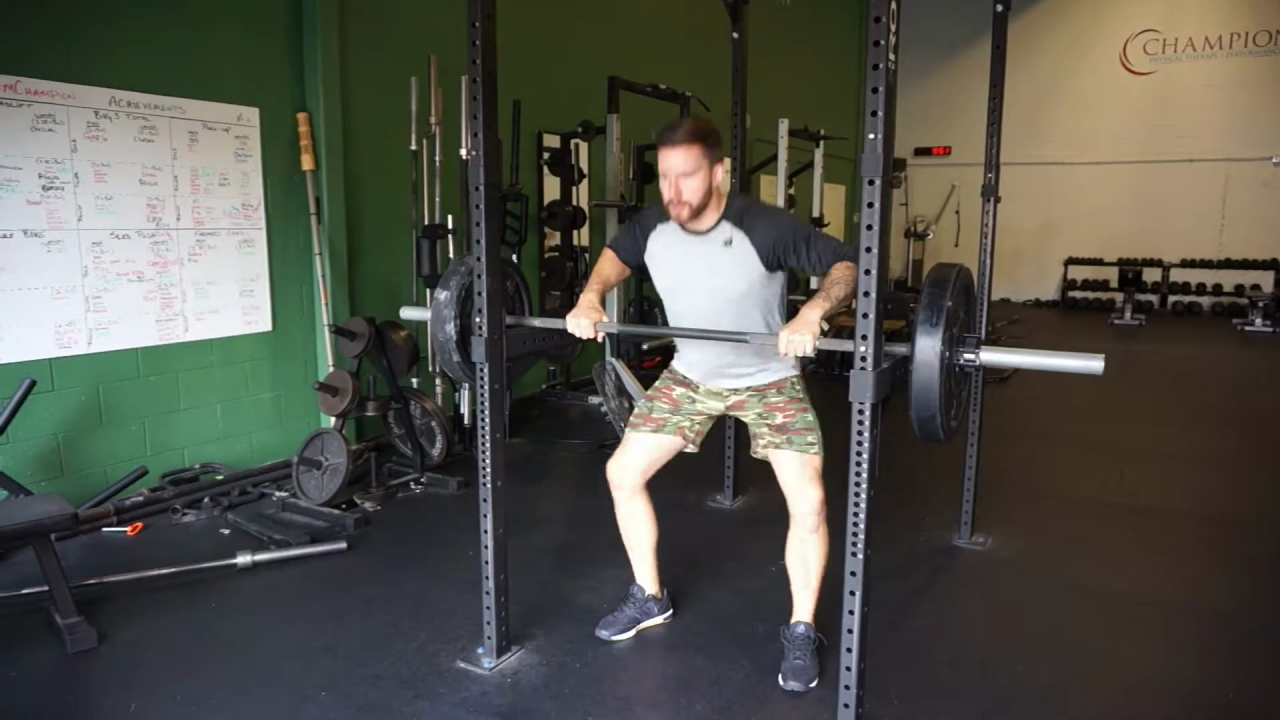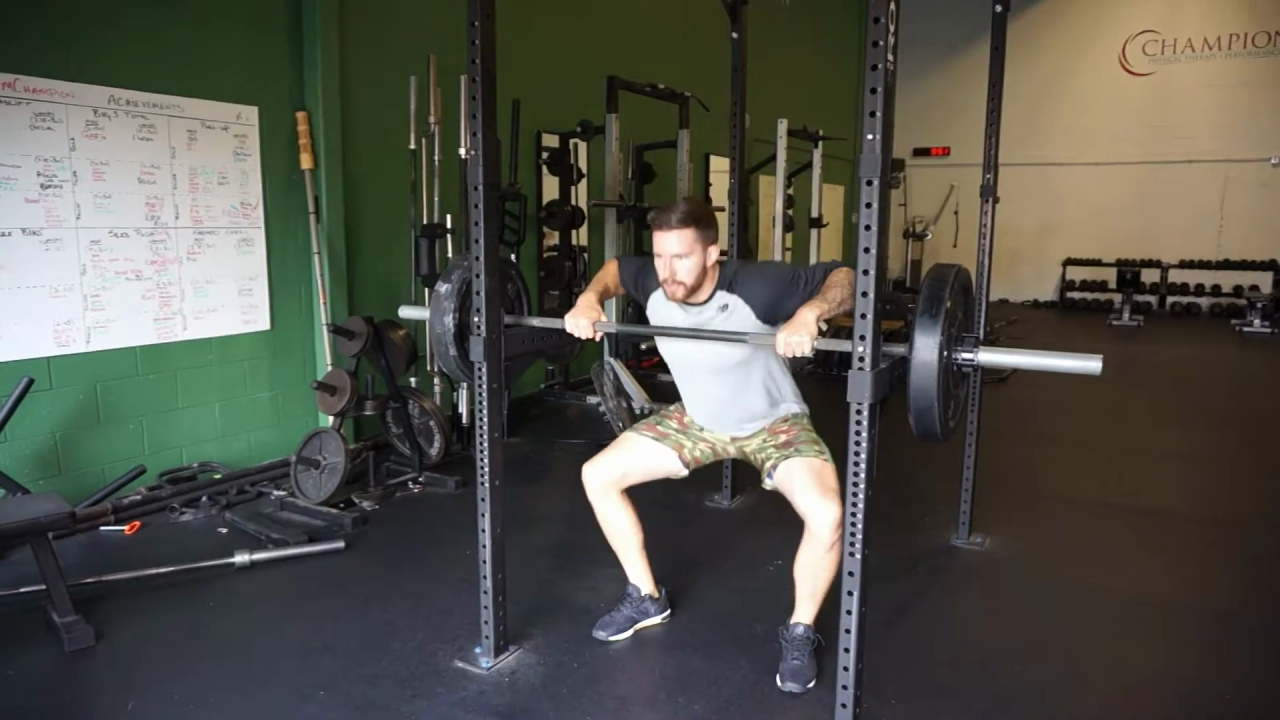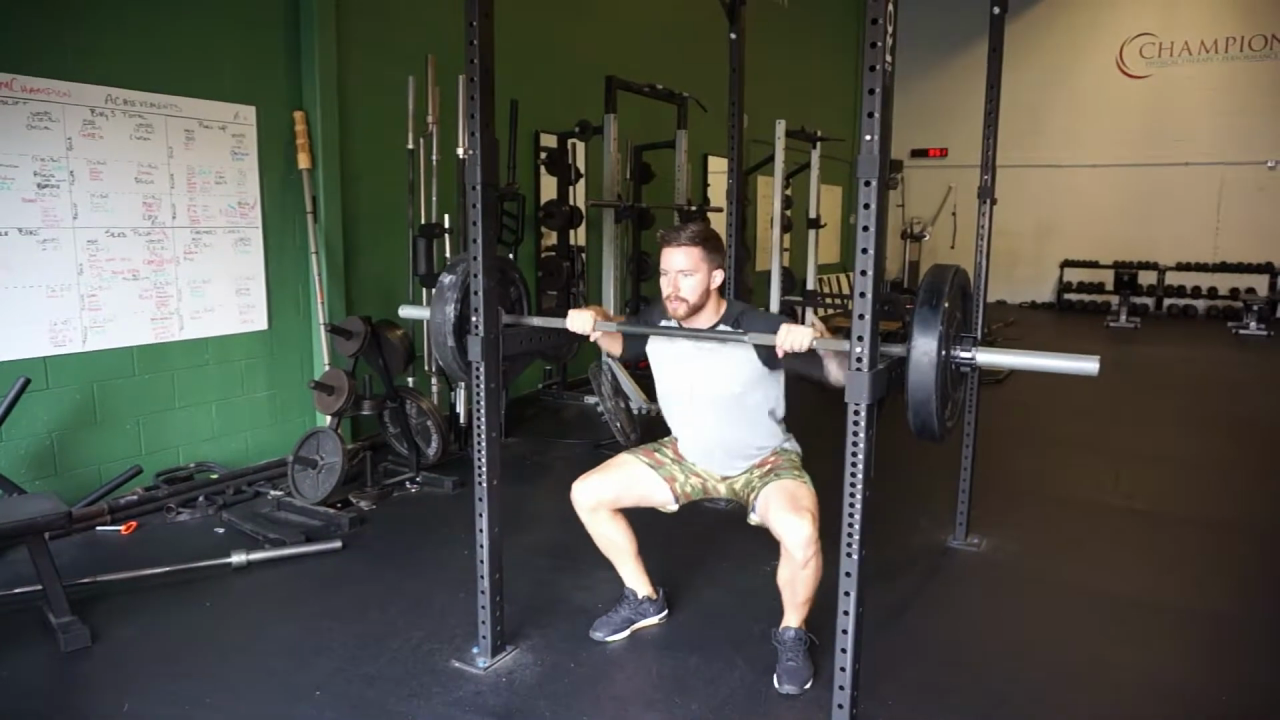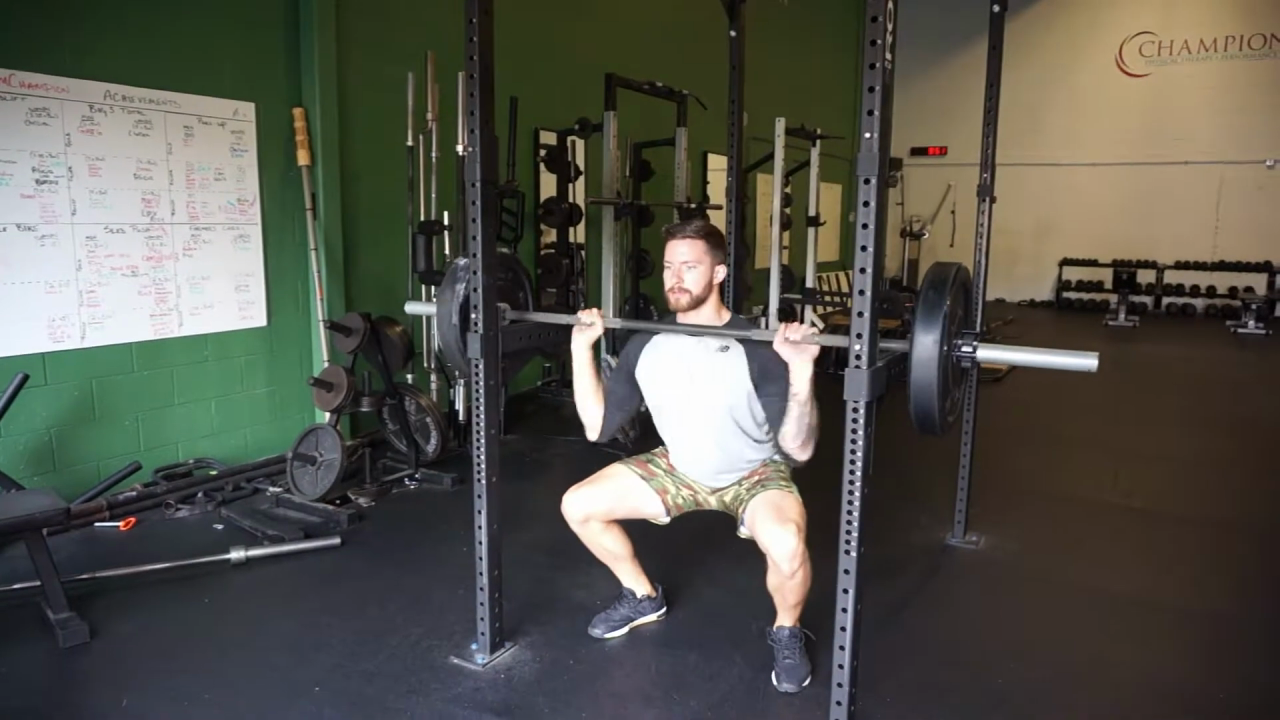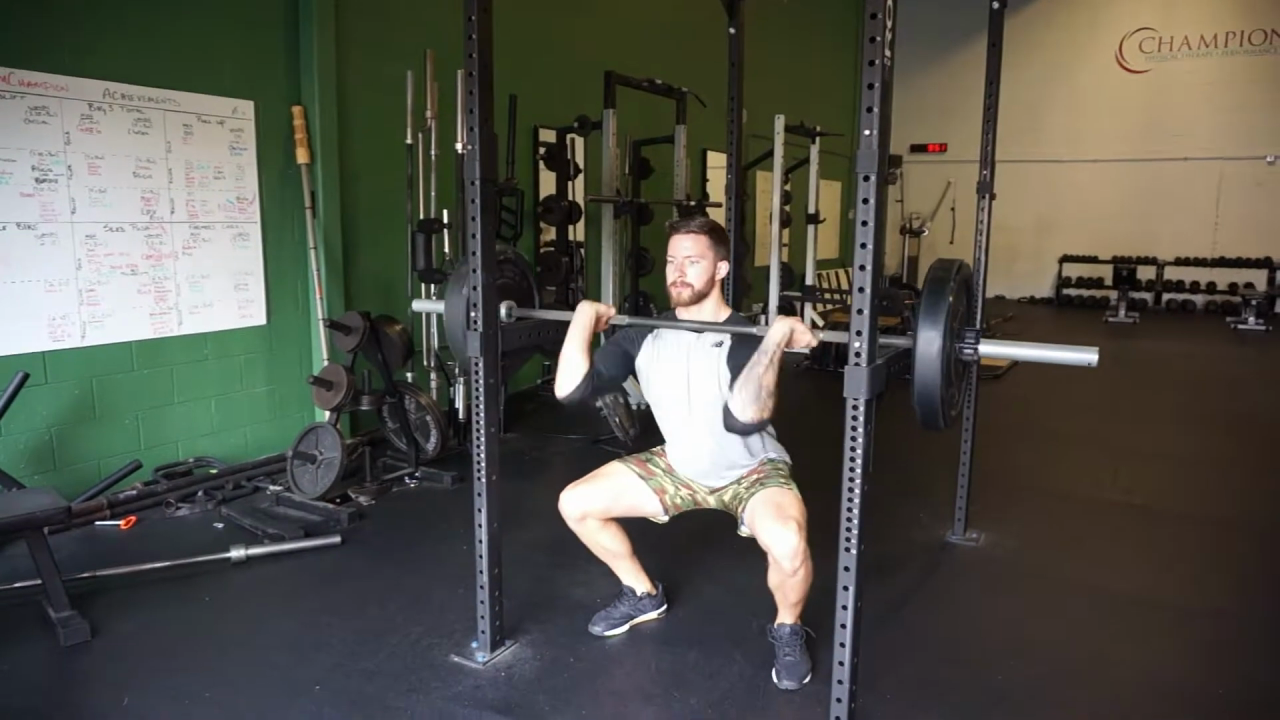
dt=0.3s
person 1, frame 1
left shoulder: (763, 228)
right shoulder: (651, 227)
left elbow: (845, 262)
right elbow: (614, 254)
left wrist: (815, 312)
right wrist: (589, 297)
left hip: (768, 379)
right hip: (690, 376)
left knee: (807, 501)
right knee: (623, 472)
left ankle: (801, 633)
right ankle: (649, 598)
person 1, frame 2
left shoulder: (757, 285)
right shoulder: (652, 284)
left elbow: (844, 275)
right elbow: (616, 267)
left wrist: (808, 315)
right wrist: (589, 300)
left hip: (774, 422)
right hip: (695, 418)
left knee: (825, 516)
right knee: (598, 475)
left ankle: (799, 633)
right ankle: (647, 597)
person 1, frame 3
left shoulder: (759, 330)
right shoulder: (656, 324)
left elbow: (843, 373)
right elbow: (621, 345)
left wrist: (814, 341)
right wrist: (596, 322)
left hip: (763, 460)
right hip: (687, 455)
left knee: (799, 533)
right knee: (587, 495)
left ankle: (792, 634)
right ankle: (644, 599)
person 1, frame 4
left shoulder: (755, 350)
right shoulder: (645, 345)
left elbow: (799, 449)
right elbow: (598, 428)
left wrist: (801, 365)
right wrist: (582, 345)
left hip: (753, 473)
right hip: (679, 468)
left knee: (785, 544)
right knee: (578, 506)
left ankle: (786, 633)
right ankle: (643, 597)
person 1, frame 5
left shoulder: (746, 342)
right shoulder: (643, 337)
left elbow: (743, 417)
right elbow: (569, 388)
left wrist: (779, 336)
right wrist: (587, 315)
left hip: (752, 470)
right hip: (678, 466)
left knee: (787, 542)
right knee: (576, 503)
left ankle: (787, 631)
right ankle: (643, 595)
